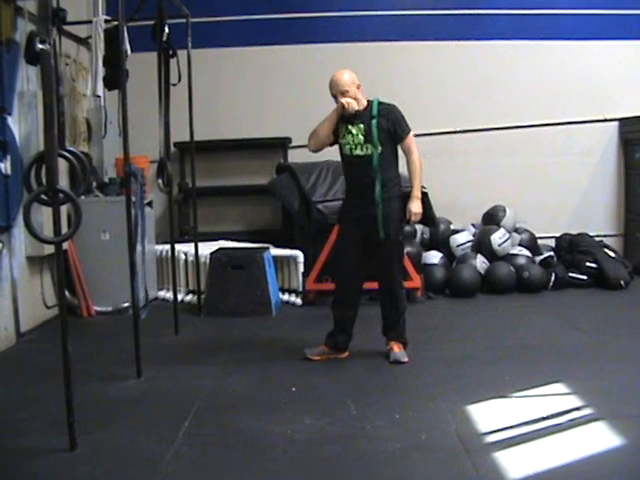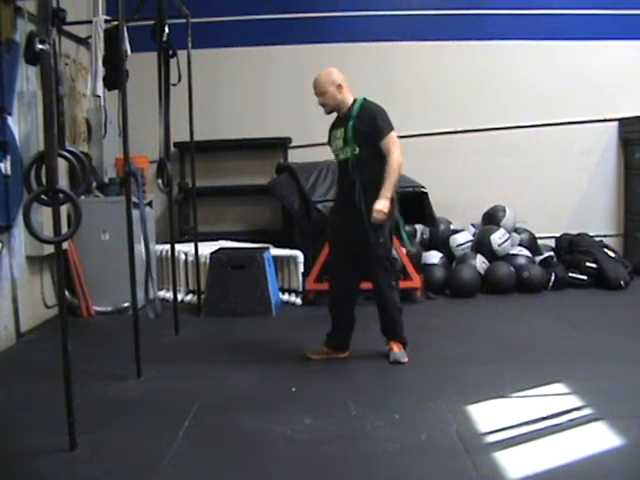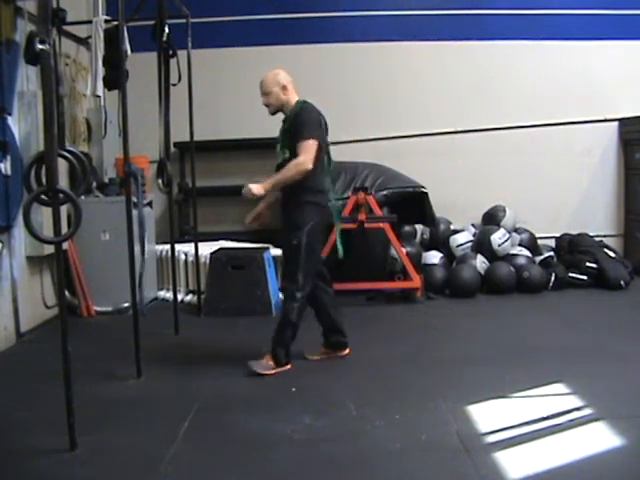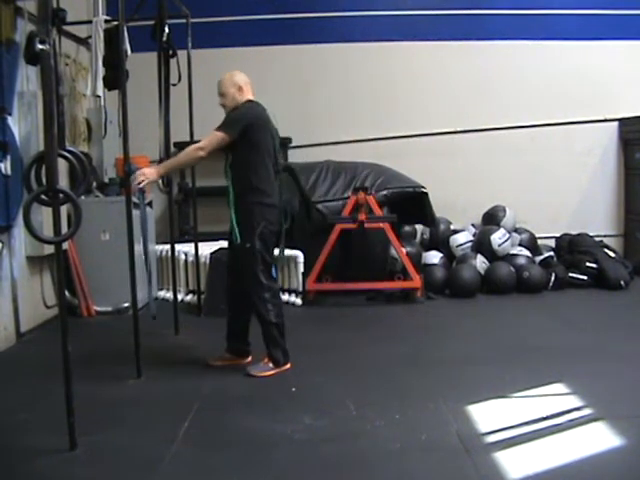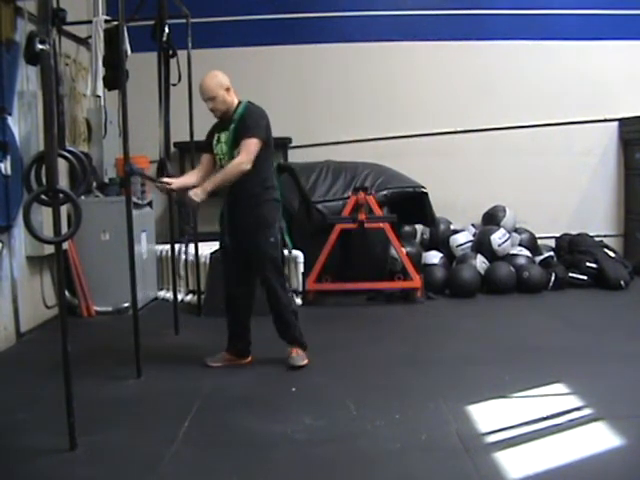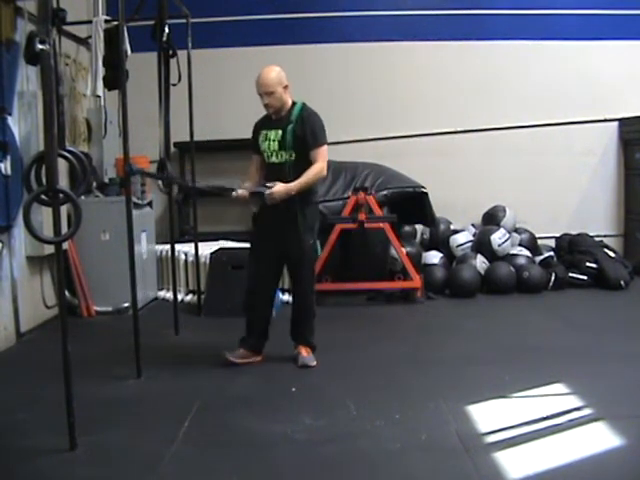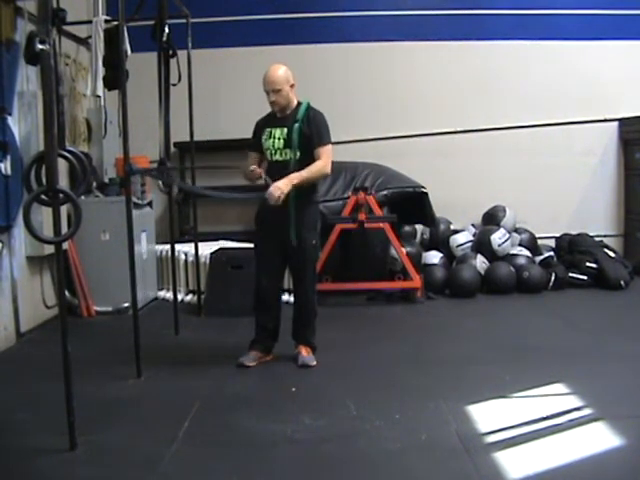
dt=0.7s
person 1, frame 1
left shoulder: (387, 113)
right shoulder: (340, 122)
left elbow: (412, 153)
right elbow: (314, 145)
left wrist: (415, 197)
right wrist: (337, 111)
left hip: (387, 207)
right hip: (353, 209)
left knee: (391, 276)
right knee: (346, 277)
left ankle: (396, 340)
right ankle: (338, 343)
person 1, frame 2
left shoulder: (370, 113)
right shoulder: (335, 126)
left elbow: (394, 155)
left wrist: (385, 197)
right wrist: (336, 209)
left hip: (372, 212)
right hip: (344, 211)
left knee: (382, 277)
right knee: (340, 279)
left ankle: (396, 341)
right ankle: (338, 343)
person 1, frame 3
left shoulder: (306, 115)
right shoulder: (290, 121)
left elbow: (305, 163)
left wrist: (263, 186)
right wrist: (266, 205)
left hip: (309, 209)
right hip: (297, 209)
left knee: (296, 281)
right knee: (314, 277)
left ankle: (280, 355)
right ankle: (336, 342)
person 1, frame 4
left shoulder: (246, 113)
right shoulder: (257, 119)
left elbow: (201, 150)
left wrist: (158, 171)
left hip: (258, 213)
right hip: (251, 211)
left knee: (260, 282)
right knee: (238, 282)
left ankle: (278, 357)
right ankle: (238, 349)
person 1, frame 5
left shoulder: (253, 116)
right shoulder: (217, 130)
left elbow: (243, 163)
right elbow: (204, 170)
left wrist: (204, 190)
right wrist: (178, 182)
left hip: (262, 211)
right hip: (233, 212)
left knee: (273, 280)
right knee: (235, 284)
left ankle: (296, 345)
right ankle: (238, 349)
person 1, frame 6
left shoulder: (307, 119)
right shoulder: (261, 126)
left elbow: (321, 167)
left wrist: (290, 188)
right wrist: (246, 188)
left hip: (299, 213)
right hip: (268, 213)
left knee: (303, 282)
right knee: (258, 281)
left ankle: (304, 345)
right ankle: (252, 345)
person 1, frame 7
left shoulder: (312, 119)
right shoulder: (263, 125)
left elbow: (324, 165)
right elbow: (254, 164)
left wrist: (289, 181)
right wrist: (253, 172)
left hip: (302, 212)
right hip: (269, 212)
left knee: (304, 281)
right knee: (265, 282)
left ankle: (305, 344)
right ankle: (262, 345)
